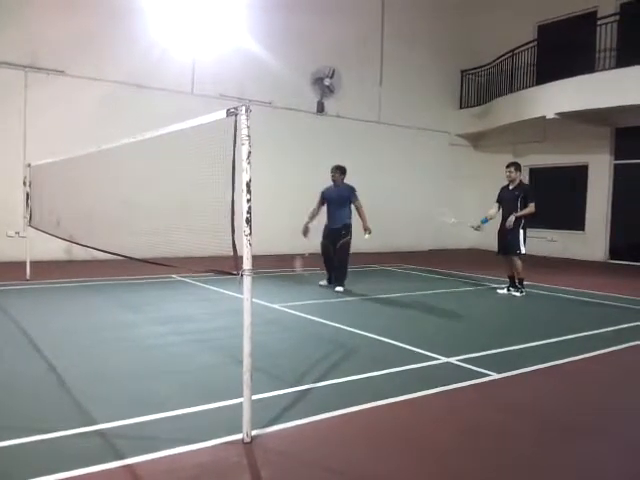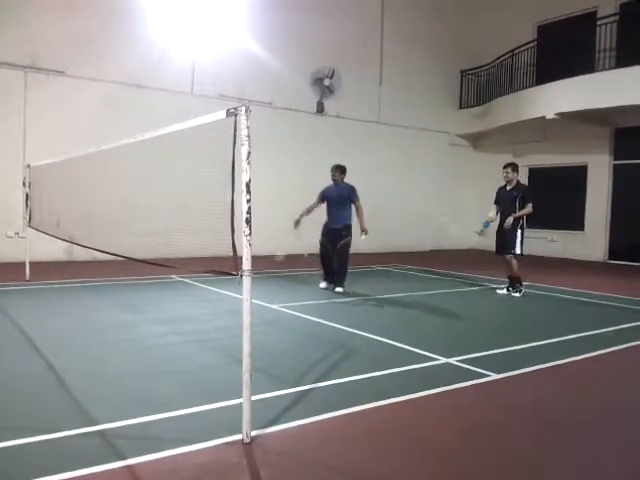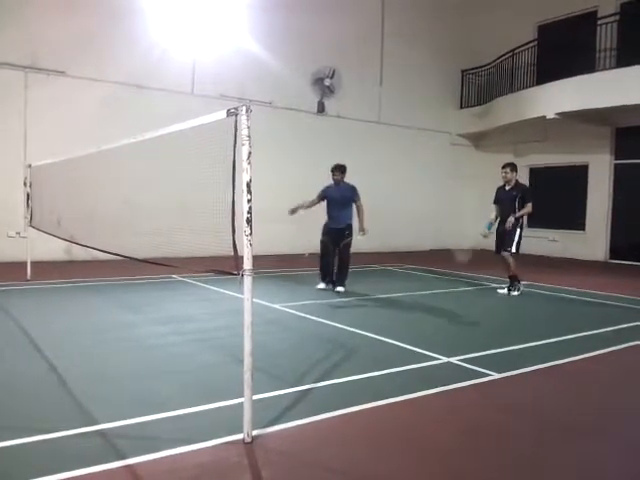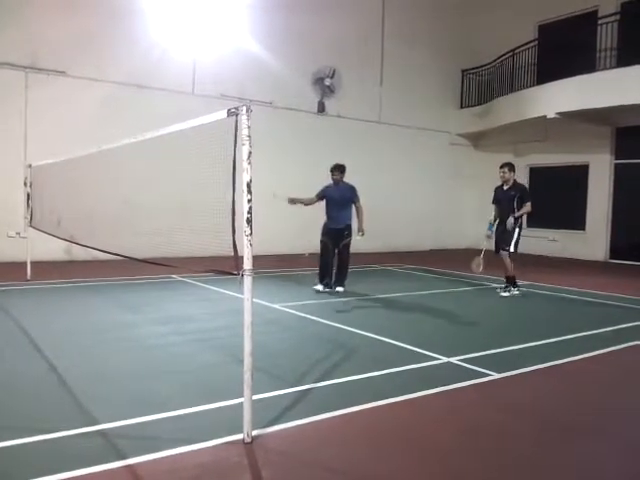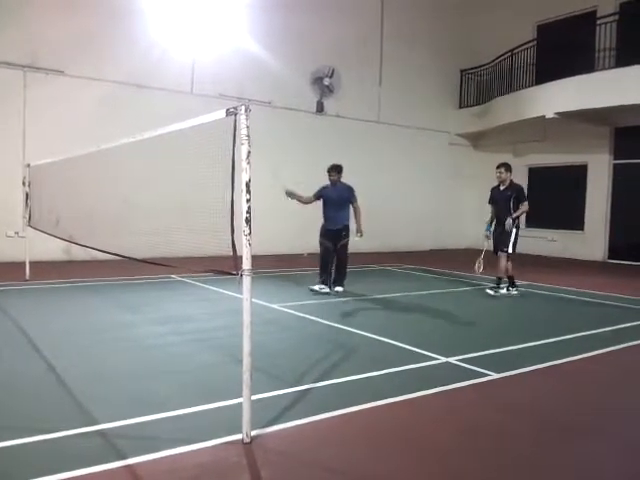
dt=0.1s
person 1, frame 1
left shoulder: (525, 188)
right shoulder: (503, 190)
left elbow: (531, 209)
right elbow: (496, 209)
left wrist: (516, 215)
right wrist: (482, 221)
left hip: (517, 228)
right hip: (504, 228)
left knee: (515, 257)
right knee: (506, 257)
left ankle: (521, 286)
right ankle: (511, 285)
person 1, frame 2
left shoulder: (523, 189)
right shoulder: (501, 190)
left elbow: (529, 209)
right elbow: (495, 210)
left wrist: (513, 216)
right wrist: (486, 224)
left hip: (516, 228)
right hip: (502, 228)
left knee: (510, 256)
right knee: (505, 258)
left ankle: (519, 285)
right ankle: (511, 285)
person 1, frame 3
left shoulder: (522, 189)
right shoulder: (499, 190)
left elbow: (529, 208)
left wrist: (514, 216)
right wrist: (489, 226)
left hip: (515, 227)
right hip: (501, 227)
left knee: (506, 254)
right knee: (504, 256)
left ankle: (517, 282)
right ankle: (512, 285)
person 1, frame 4
left shoulder: (520, 188)
right shoulder: (498, 189)
left elbow: (528, 207)
left wrist: (514, 216)
right wrist: (490, 227)
left hip: (513, 227)
right hip: (501, 227)
left knee: (505, 253)
right knee: (505, 256)
left ankle: (509, 284)
right ankle: (513, 285)
person 1, frame 5
left shoulder: (517, 188)
right shoulder: (494, 190)
left elbow: (525, 207)
left wrist: (512, 217)
right wrist: (488, 227)
left hip: (511, 227)
right hip: (498, 227)
left knee: (503, 255)
right knee: (506, 256)
left ankle: (497, 286)
right ankle: (512, 286)
person 2, frame 1
left shoulder: (349, 189)
right shoulder: (327, 191)
left elbow: (358, 206)
right elbow: (317, 207)
left wrist: (365, 224)
right wrist: (307, 223)
left hip: (344, 227)
right hip: (330, 227)
left knee: (342, 256)
right knee: (327, 254)
left ankle: (339, 283)
right ankle: (330, 278)
person 2, frame 2
left shoulder: (350, 189)
right shoulder: (327, 190)
left elbow: (358, 206)
right elbow: (314, 205)
left wrist: (362, 224)
right wrist: (301, 216)
left hip: (344, 227)
right hip: (329, 227)
left knee: (341, 256)
right knee: (325, 254)
left ankle: (339, 283)
right ankle: (328, 279)
person 2, frame 3
left shoulder: (351, 189)
right shoulder: (328, 189)
left elbow: (359, 206)
right elbow: (313, 202)
left wrist: (361, 224)
right wrist: (299, 207)
left hip: (345, 228)
right hip: (330, 227)
left knee: (343, 257)
right knee: (326, 255)
left ankle: (340, 283)
right ankle: (326, 281)
person 2, frame 4
left shoulder: (350, 189)
right shoulder: (327, 189)
left elbow: (358, 206)
right elbow: (312, 200)
left wrist: (360, 225)
right wrist: (297, 200)
left hip: (344, 228)
right hip: (329, 227)
left knee: (343, 257)
right knee: (326, 255)
left ankle: (339, 283)
right ankle: (324, 283)
person 2, frame 5
left shoulder: (348, 189)
right shoulder: (324, 190)
left elbow: (356, 207)
right elbow: (308, 200)
left wrist: (359, 225)
right wrist: (295, 195)
left hip: (342, 228)
right hip: (327, 228)
left knee: (341, 257)
right knee: (326, 256)
left ankle: (339, 283)
right ankle: (324, 284)
